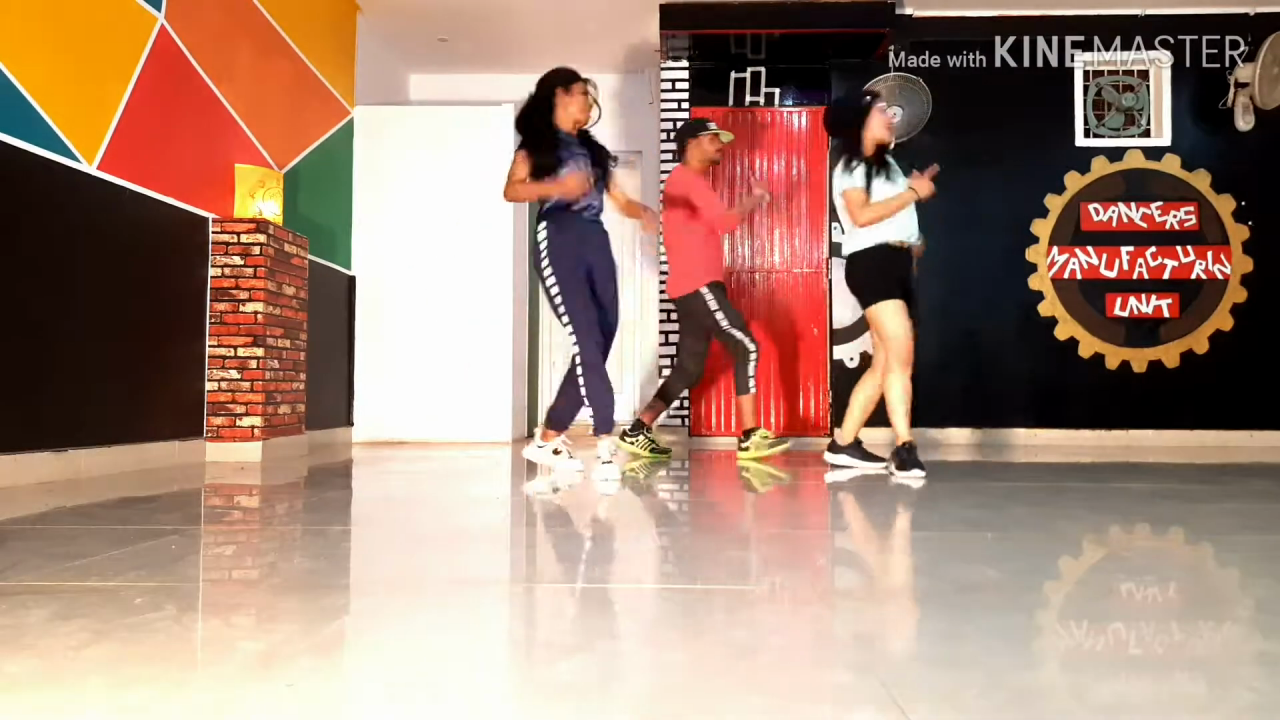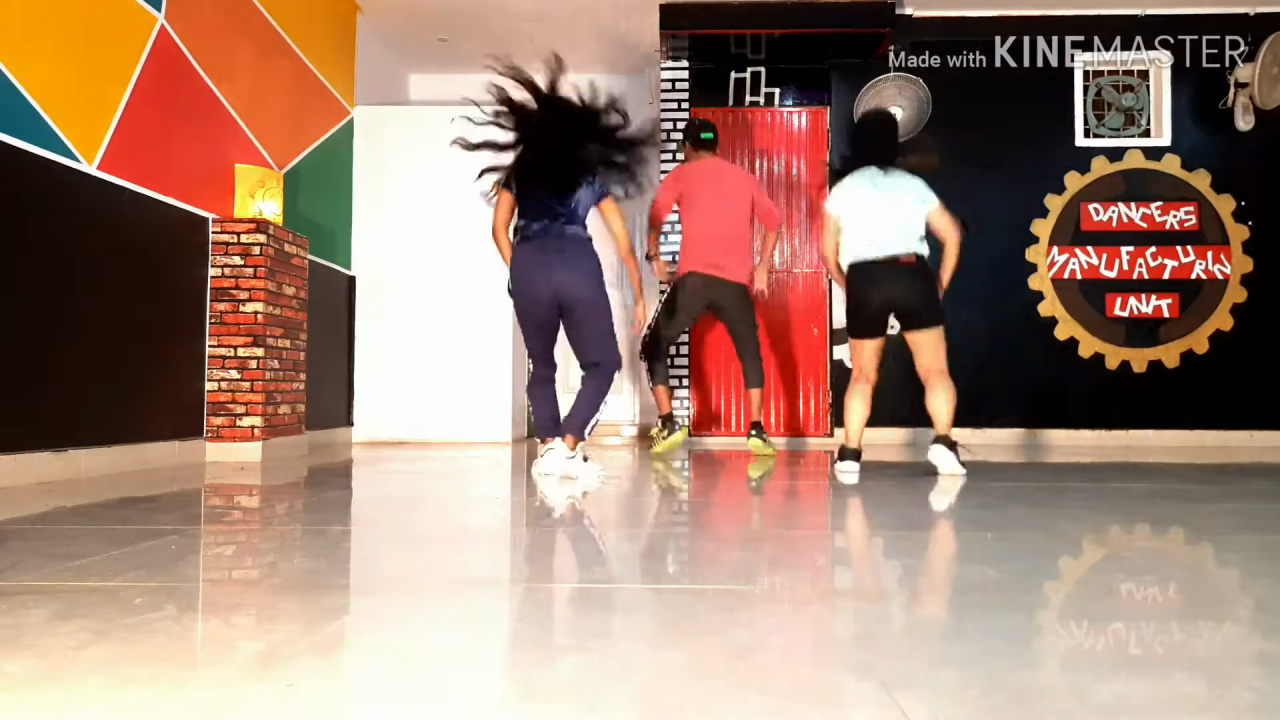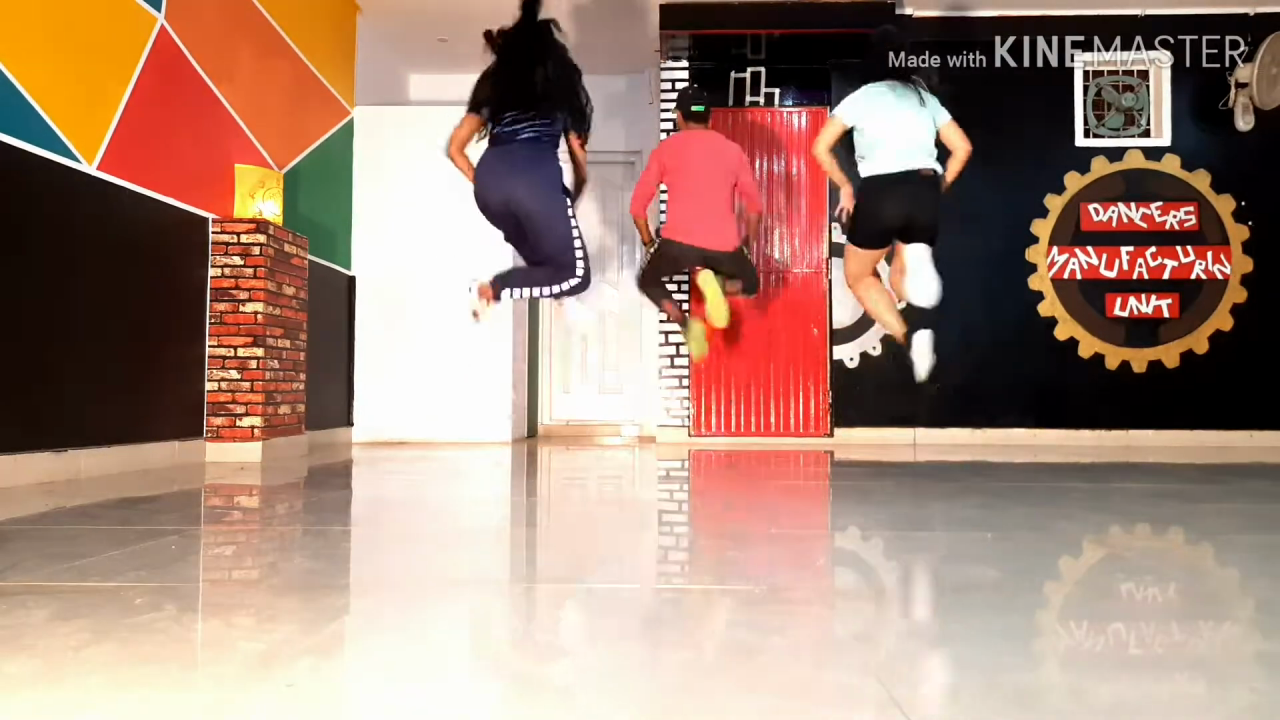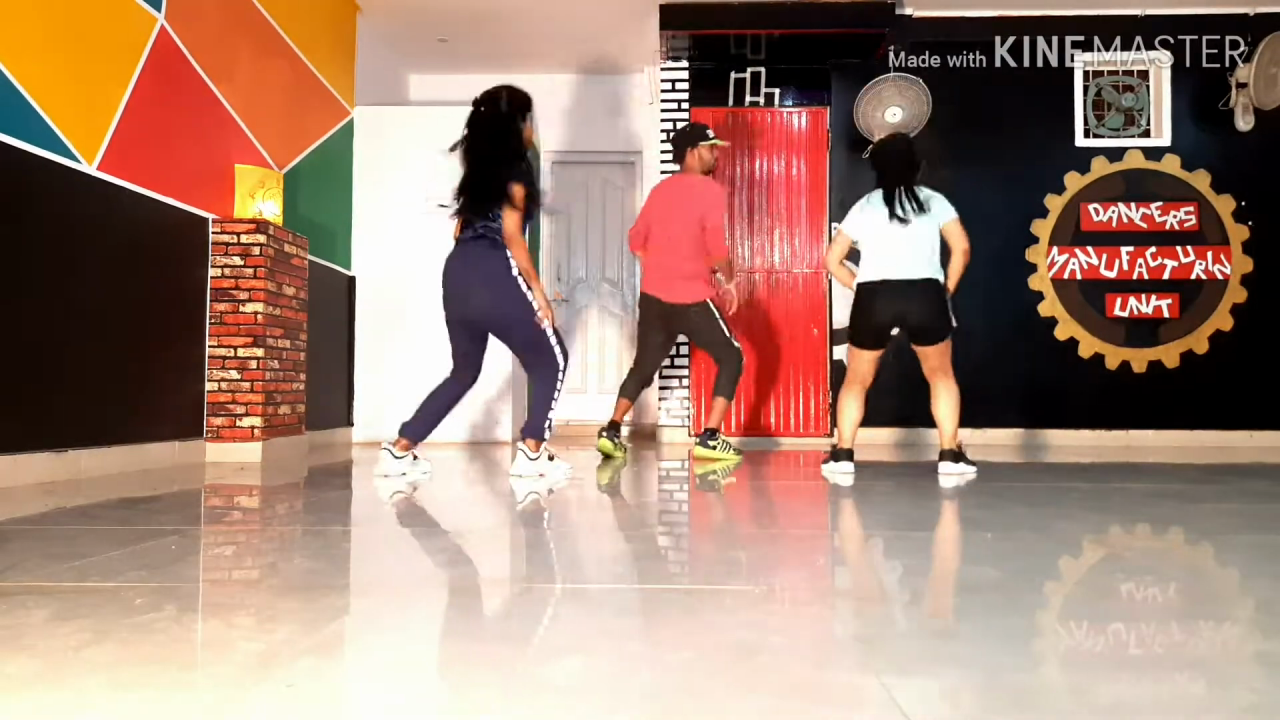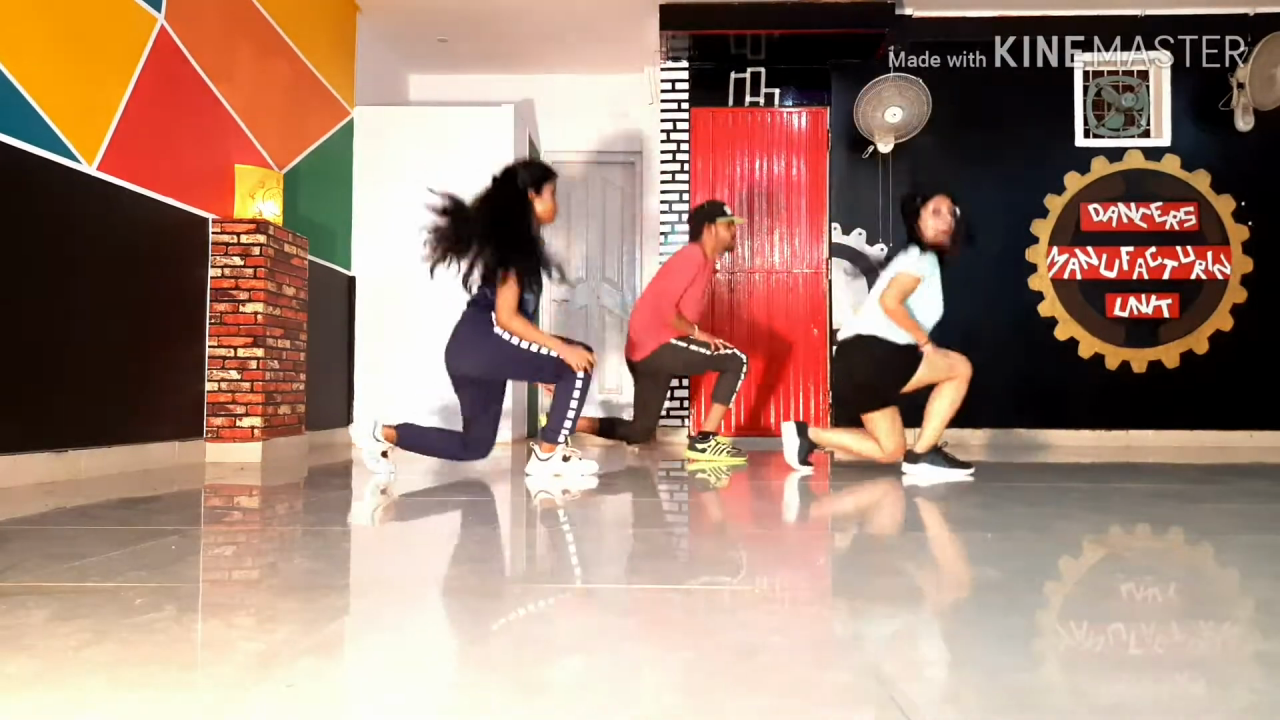
dt=0.4s
person 1, frame 1
left shoulder: (590, 148)
right shoulder: (534, 145)
left elbow: (619, 198)
right elbow: (512, 190)
left wrist: (645, 214)
right wrist: (555, 188)
left hip: (586, 251)
right hip: (557, 246)
left knee: (596, 348)
right knee: (587, 344)
left ankle: (547, 439)
right ankle: (601, 443)
person 1, frame 2
left shoulder: (520, 167)
right shoulder: (595, 170)
left elbow: (499, 224)
right elbow: (621, 238)
right wrist: (640, 295)
left hip: (529, 267)
right hip: (577, 264)
left knee: (542, 369)
right knee: (602, 363)
left ankle: (549, 446)
right ankle: (570, 444)
person 1, frame 3
left shoulder: (491, 82)
right shoulder: (559, 79)
left elbow: (455, 148)
right elbow: (578, 153)
right wrist: (575, 195)
left hip: (491, 179)
right hip: (537, 177)
left knee: (542, 258)
right knee: (574, 275)
right ankle: (494, 291)
person 1, frame 4
left shoulder: (481, 166)
right shoulder: (515, 167)
right elbow: (512, 232)
right wrist: (539, 293)
left hip: (457, 272)
right hip: (494, 272)
left knee: (462, 373)
right knee: (551, 363)
left ankle: (398, 451)
right ankle: (532, 452)
person 1, frame 5
left shoulder: (522, 242)
right shoulder: (517, 244)
left elbow: (520, 312)
right elbow: (506, 318)
right wrist: (565, 349)
left hip: (467, 350)
right hip: (481, 342)
left knee: (474, 446)
right knee: (577, 364)
left ankle: (383, 436)
right ankle: (549, 454)
person 2, frame 1
left shoulder: (883, 162)
right shoulder: (849, 168)
right elbow: (859, 216)
left wrist: (909, 236)
right wrist: (910, 193)
left hip: (893, 264)
right hip: (875, 263)
left knee: (884, 362)
right knee: (899, 353)
left ankle: (844, 442)
right ankle: (902, 446)
person 2, frame 2
left shoulder: (844, 187)
right shoulder: (913, 183)
left elbow: (830, 251)
right elbow: (952, 236)
left wrist: (848, 288)
right wrist: (940, 284)
left hip: (864, 281)
right hip: (912, 277)
left knee: (863, 378)
right knee: (936, 374)
left ankle: (850, 451)
right ankle: (942, 440)
person 2, frame 3
left shoulder: (863, 97)
right shoulder: (926, 99)
left elbow: (821, 146)
right elbow: (962, 146)
left wrist: (844, 187)
left hip: (878, 192)
right hip: (923, 189)
left knee: (859, 278)
right knee: (910, 282)
left ankle: (906, 335)
right ankle: (917, 259)
person 2, frame 4
left shoulder: (864, 207)
right shoulder: (934, 200)
left elbow: (833, 259)
right elbow: (961, 248)
right wrist: (946, 293)
left hip: (874, 298)
right hip: (923, 295)
left knee: (855, 383)
right knee: (941, 379)
left ankle: (842, 453)
right ankle: (950, 453)
person 2, frame 5
left shoulder: (911, 260)
right shoulder: (922, 259)
right elbow: (889, 299)
right wrist: (925, 341)
left hip: (855, 360)
right hip: (869, 357)
left knee: (890, 451)
right knee: (960, 368)
left ankle: (805, 435)
right ankle: (923, 452)
person 3, frame 1
left shoulder: (692, 181)
right shoulder: (687, 181)
right elbow: (725, 221)
right wrist: (756, 199)
left hip: (685, 285)
right hip: (700, 285)
left knee: (691, 366)
right knee: (745, 347)
left ankle: (639, 429)
right ankle: (750, 435)
person 3, frame 2
left shoulder: (682, 174)
right shoulder: (744, 178)
left elbow: (657, 213)
right elbow: (772, 221)
left wrist: (654, 257)
right wrist: (762, 268)
left hip: (695, 278)
right hip: (737, 283)
left knee: (654, 348)
right knee: (750, 355)
left ankle: (668, 423)
right ankle: (757, 430)
person 3, frame 3
left shoulder: (666, 149)
right shoulder: (732, 151)
left elbow: (639, 203)
right elbow: (754, 202)
left wrist: (648, 241)
right wrist: (751, 238)
left hip: (679, 242)
right hip: (723, 245)
left knee: (649, 280)
right knee: (749, 282)
left ankle: (687, 324)
right ankle: (719, 291)
person 3, frame 4
left shoulder: (661, 190)
right shoulder: (711, 191)
left elbow: (636, 240)
right elbow: (717, 248)
right wrist: (729, 282)
left hip: (653, 296)
right hip: (692, 298)
left knee: (643, 368)
right knee: (731, 361)
left ankle: (611, 430)
right ankle: (710, 436)
person 3, frame 5
left shoulder: (705, 266)
right shoulder: (693, 258)
right elbow: (665, 307)
left wrist: (697, 335)
right wrist: (697, 333)
left hip: (649, 351)
right hip: (653, 347)
left knee: (641, 430)
right knee: (735, 362)
right ankle: (704, 440)
